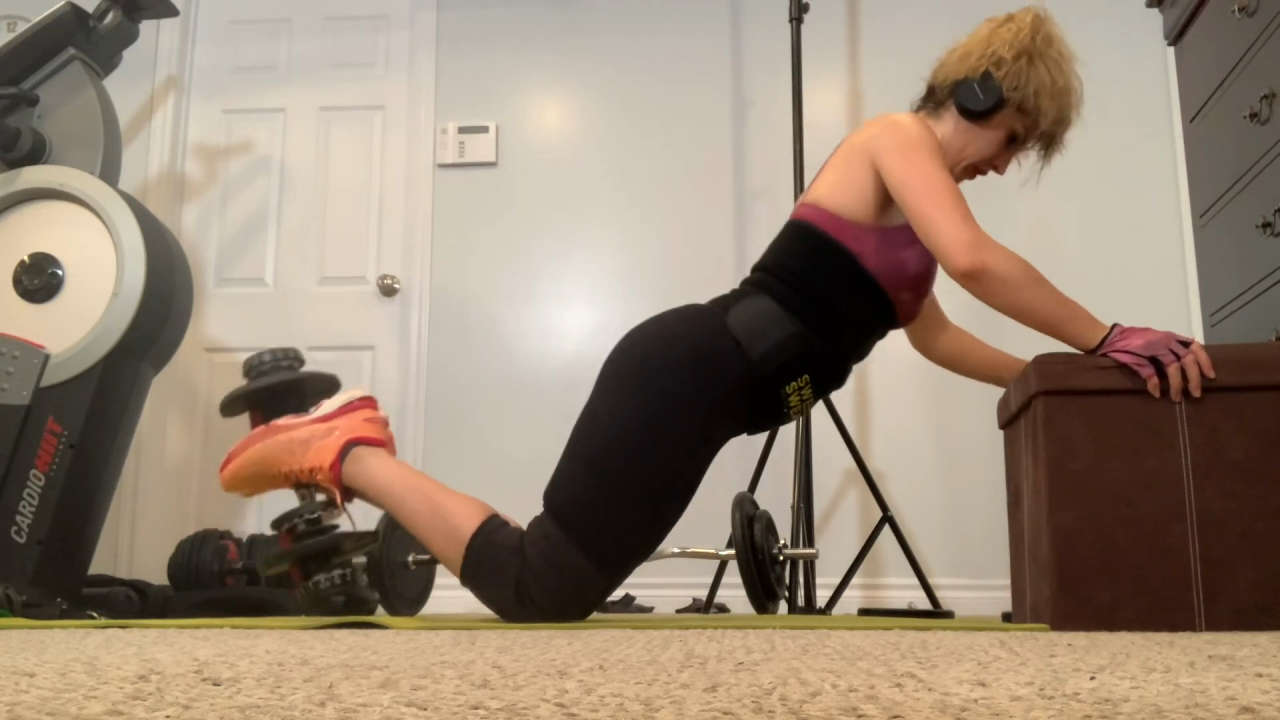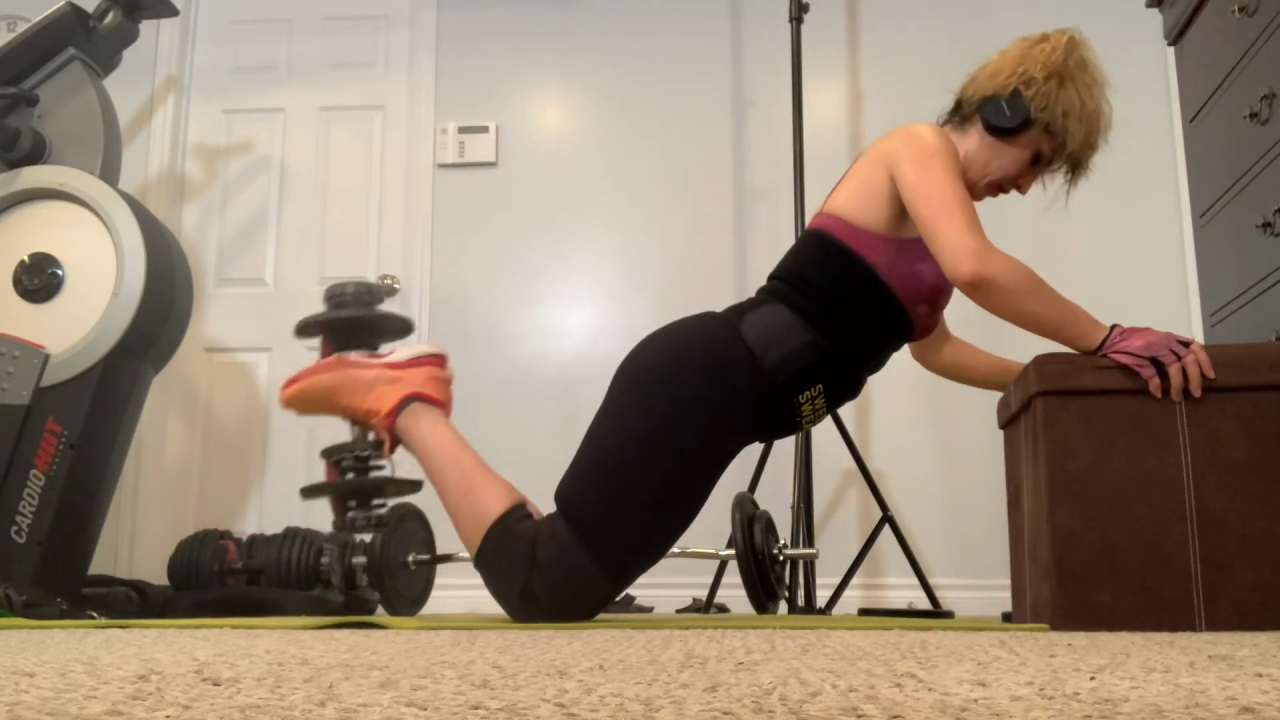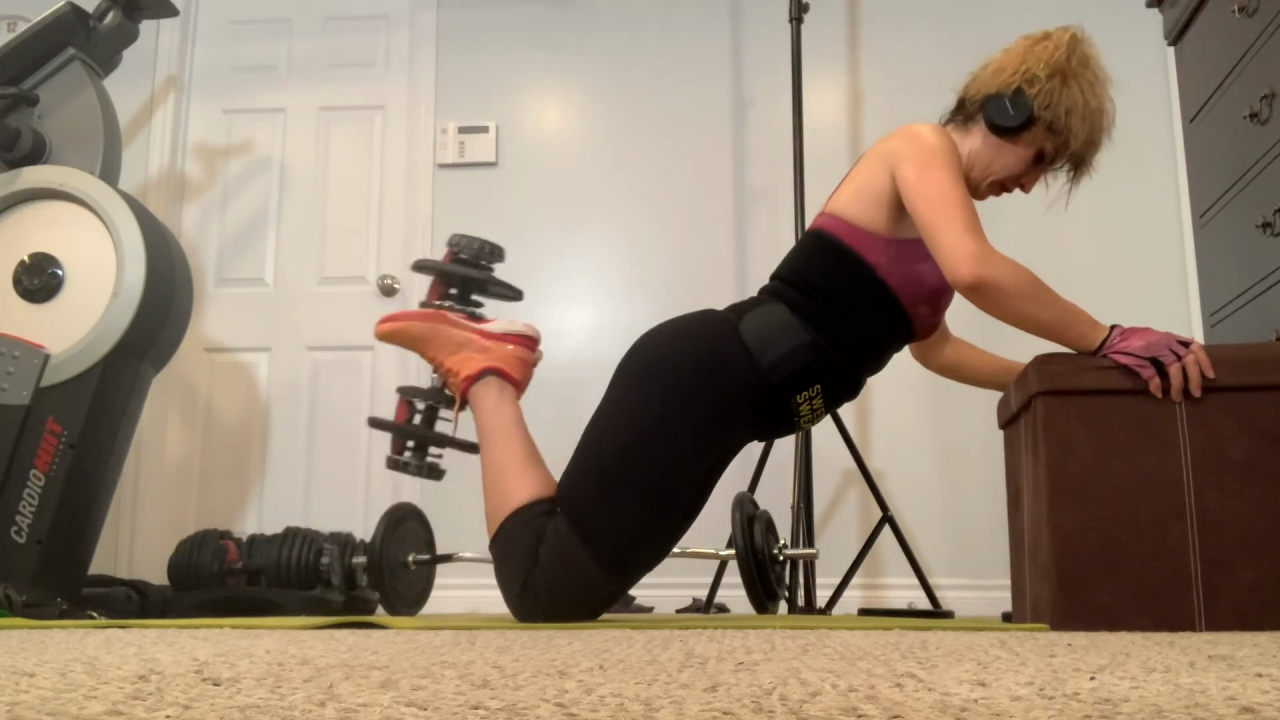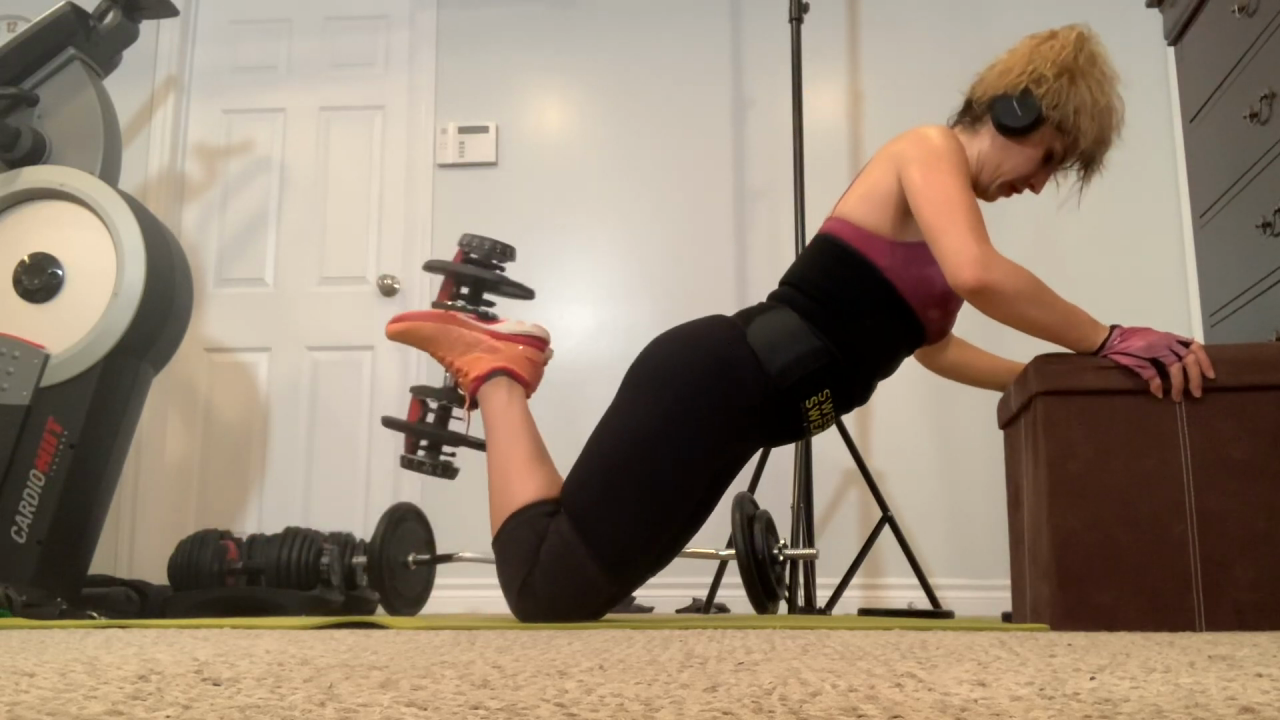
dt=0.3s
person 1, frame 1
left shoulder: (905, 203)
right shoulder: (896, 139)
left elbow: (933, 333)
right elbow: (975, 261)
right wrist: (1109, 340)
left hip: (696, 387)
right hip: (685, 377)
left knee: (554, 584)
right knee: (539, 590)
left ankle: (360, 460)
right ankle: (345, 452)
person 1, frame 2
left shoulder: (926, 205)
right shoulder: (917, 147)
left elbow: (932, 345)
right elbow: (977, 268)
right wrist: (1106, 340)
left hip: (712, 395)
right hip: (700, 384)
left knee: (566, 583)
right knee: (545, 592)
left ankle: (413, 400)
right ankle: (408, 400)
person 1, frame 3
left shoulder: (934, 204)
right shoulder: (919, 147)
left elbow: (932, 345)
right elbow: (977, 273)
right wrist: (1106, 340)
left hip: (720, 390)
right hip: (701, 378)
left knee: (568, 583)
right knee: (548, 590)
left ankle: (490, 370)
right ankle: (485, 367)
person 1, frame 4
left shoulder: (945, 204)
right shoulder: (928, 150)
left elbow: (933, 344)
right elbow: (980, 275)
right wrist: (1107, 341)
left hip: (729, 397)
right hip: (711, 383)
left knee: (574, 583)
right knee: (550, 592)
left ankle: (499, 369)
right ankle: (493, 369)
